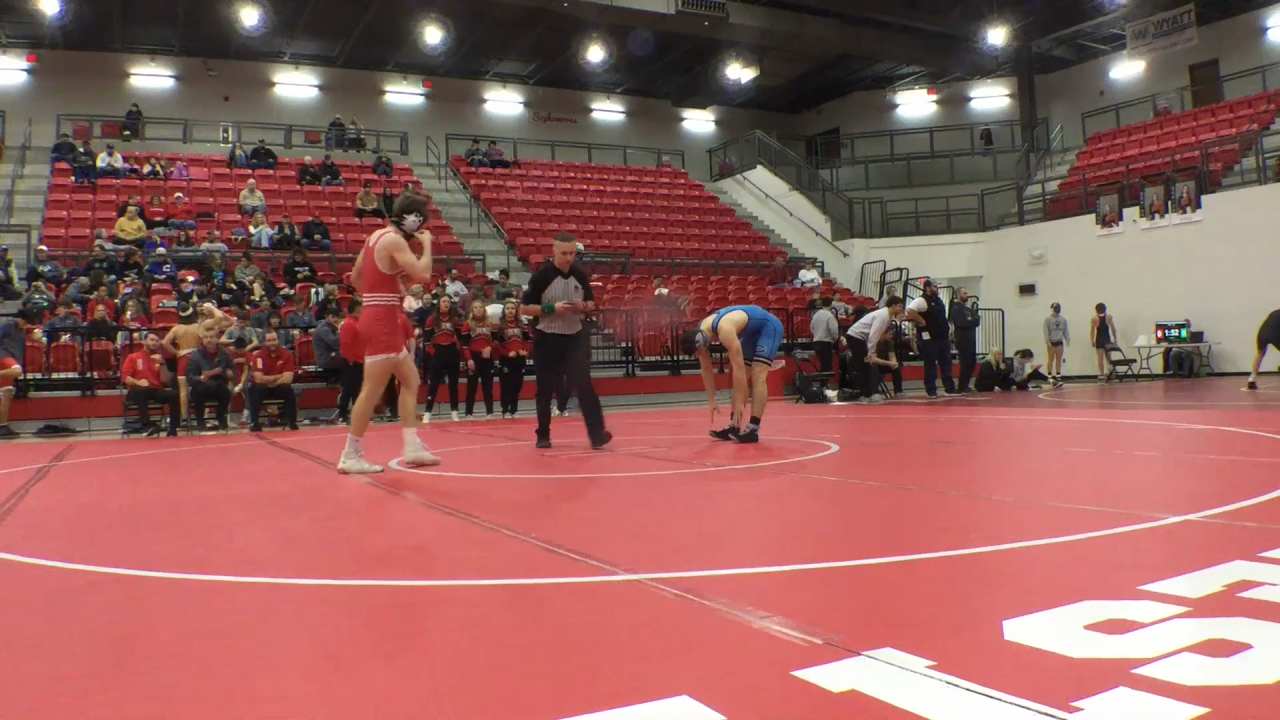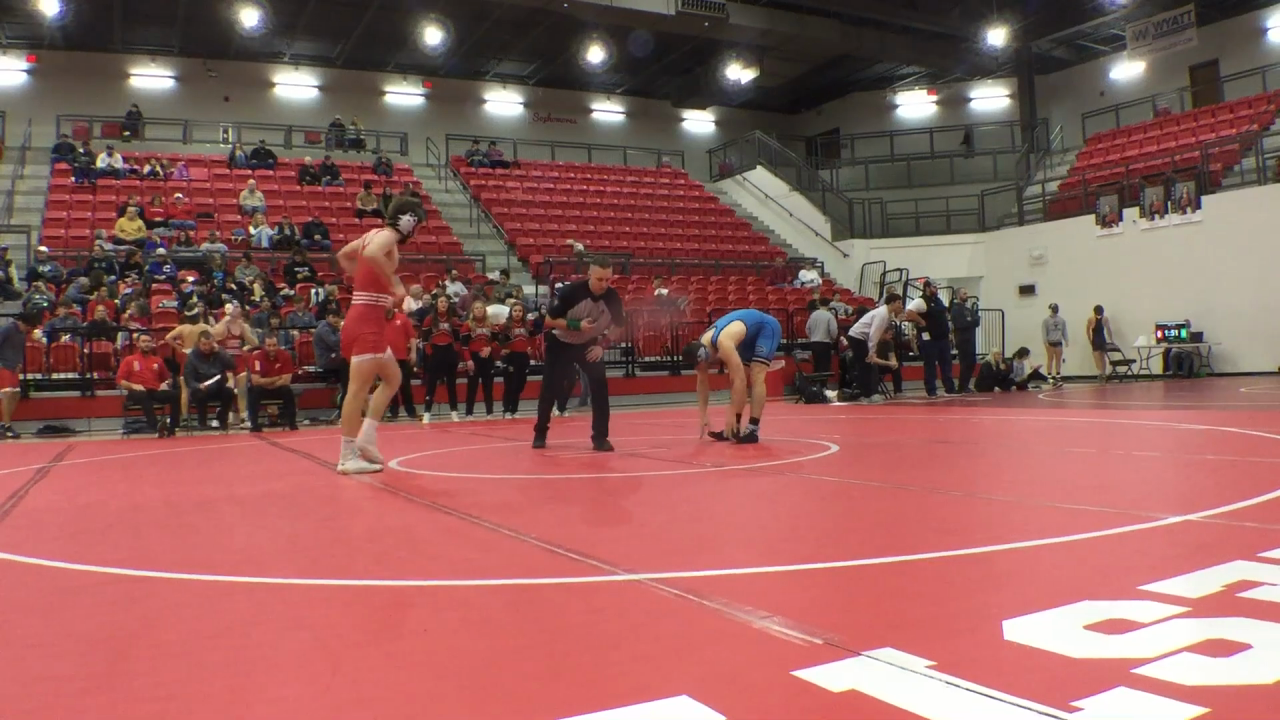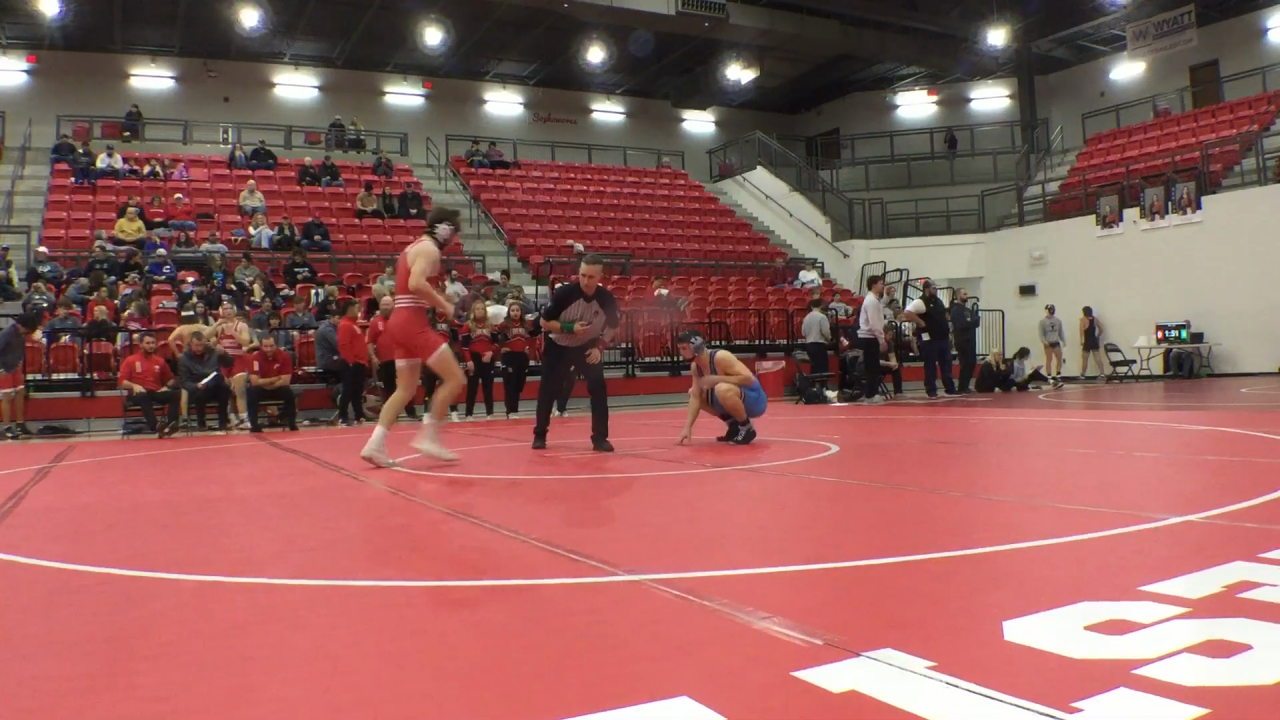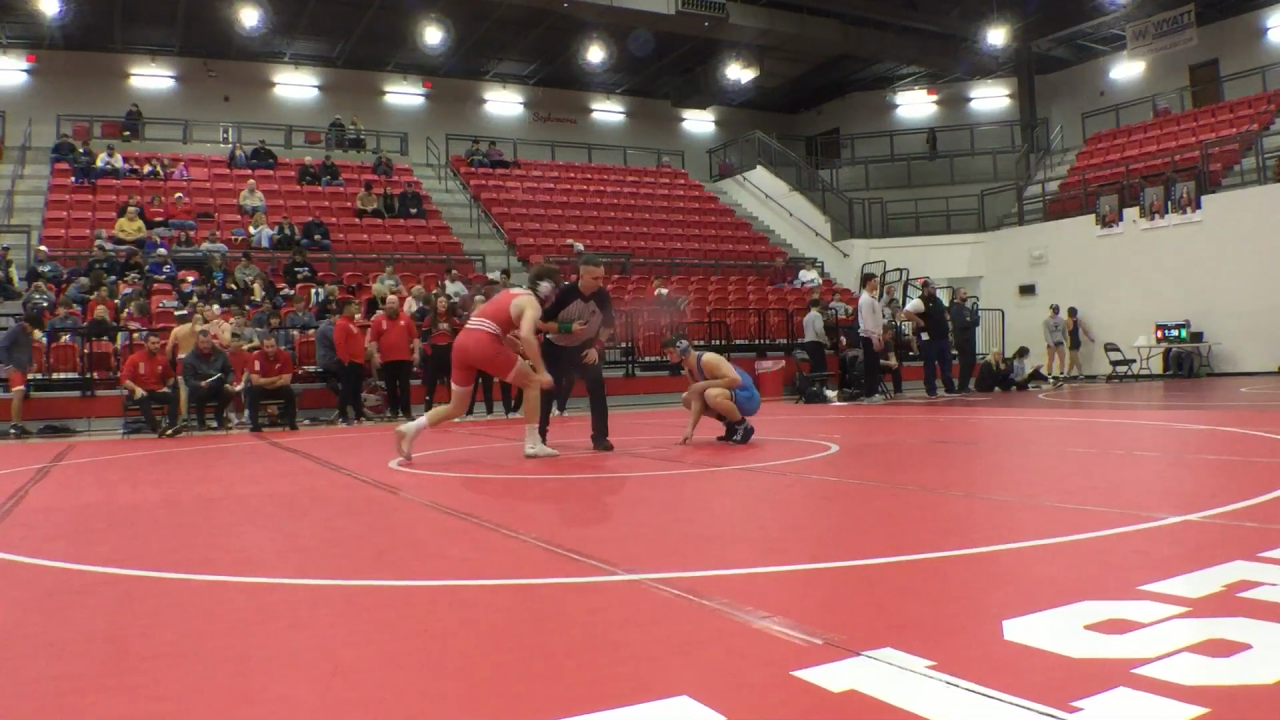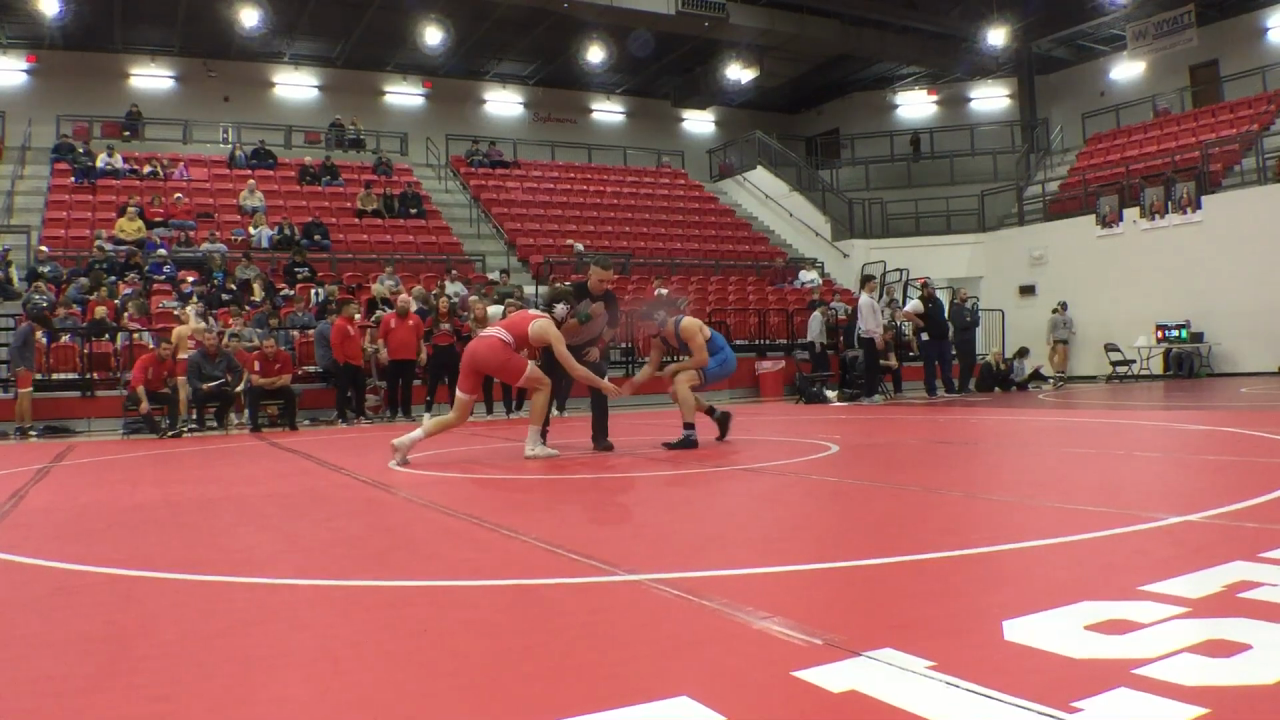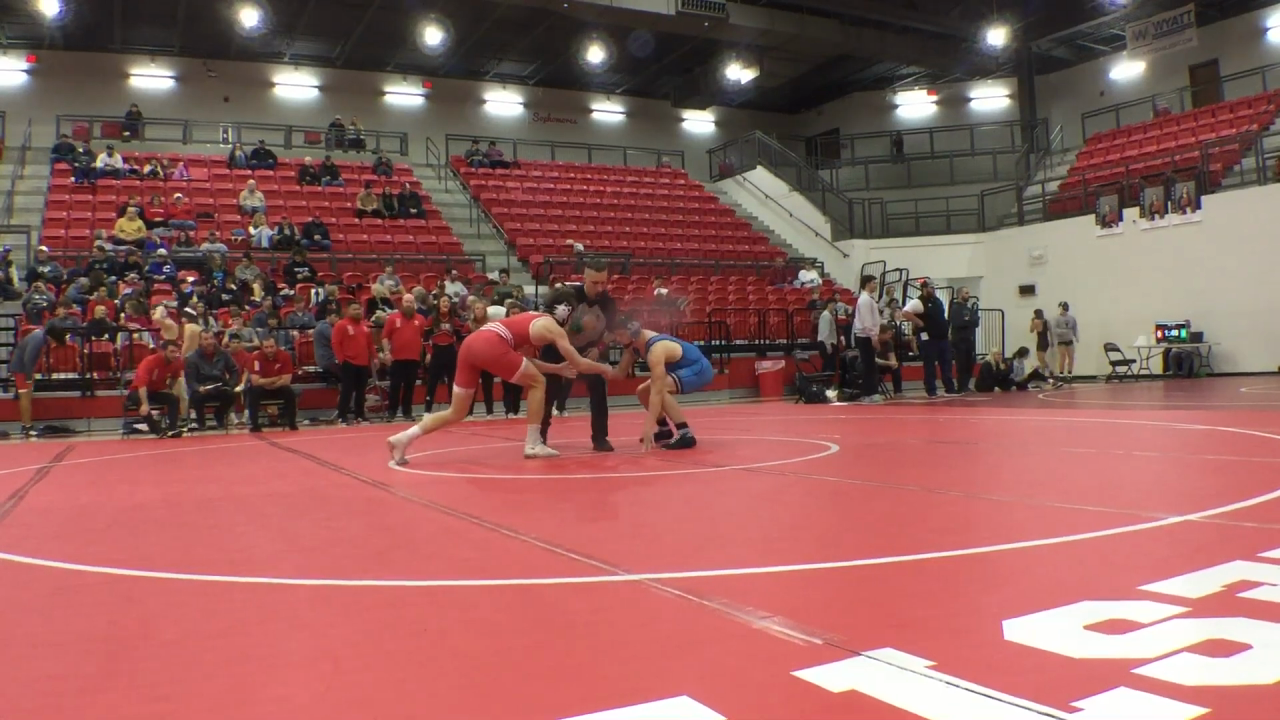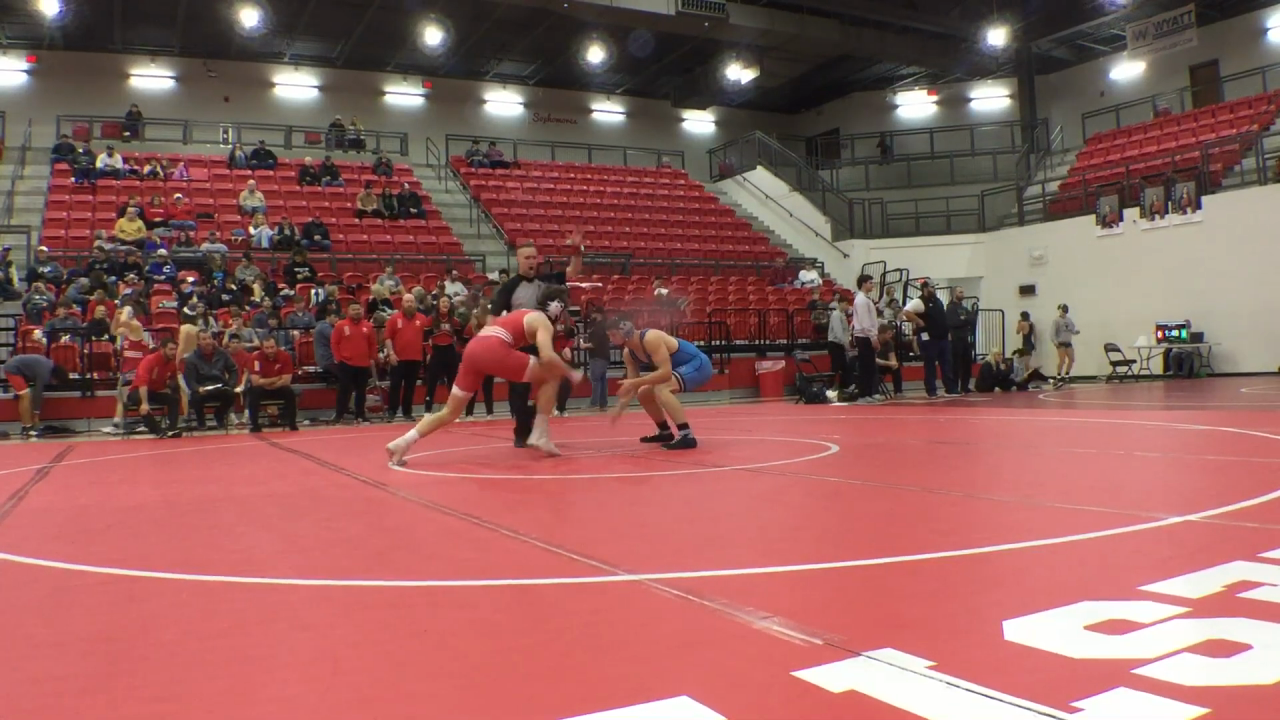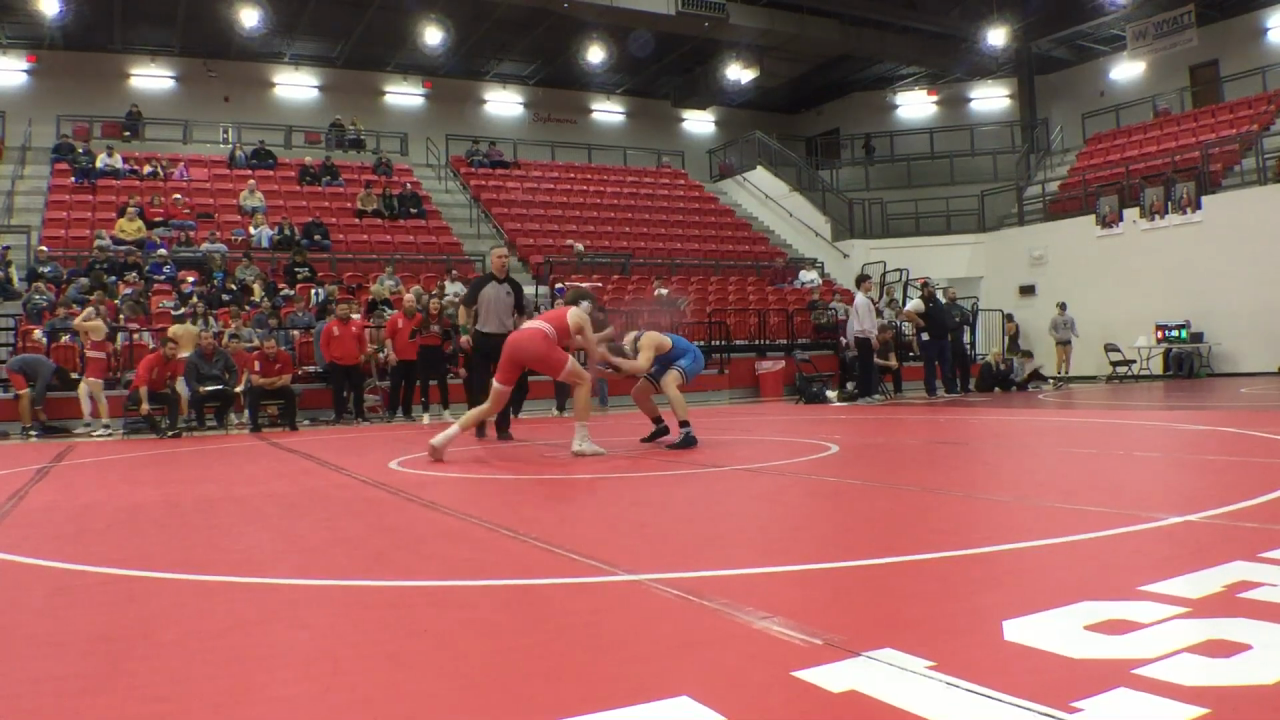
dt=0.5s
person 1, frame 1
left shoulder: (376, 237)
right shoulder: (394, 240)
left elbow: (355, 277)
right elbow: (422, 275)
right wrist: (427, 245)
left hip: (376, 318)
right hip: (381, 321)
left knee: (411, 382)
right knee: (372, 390)
left ankle: (413, 447)
right ankle: (350, 456)
person 1, frame 2
left shoulder: (374, 235)
right shoulder: (387, 237)
left elbow: (342, 255)
right elbow: (371, 254)
right wrist: (393, 285)
left hip: (364, 319)
right hip: (367, 321)
left knee: (392, 378)
right knee: (358, 390)
left ankle: (365, 439)
right ankle: (348, 457)
person 1, frame 3
left shoulder: (415, 247)
right shoulder: (430, 249)
right elbow: (416, 283)
left wrist: (434, 300)
right wrist: (443, 303)
left hip: (400, 321)
right hip: (413, 322)
left knee: (406, 390)
right knee: (455, 378)
left ankle: (376, 446)
right ankle: (428, 438)
person 1, frame 4
left shoulder: (511, 293)
right shoulder: (533, 304)
right elbow: (526, 336)
left wrist: (507, 337)
right wrist: (543, 372)
left hip: (462, 341)
right hip: (483, 344)
left knee: (456, 408)
right knee: (532, 381)
left ankle: (411, 428)
right ankle: (533, 443)
person 1, frame 5
left shoulder: (527, 313)
right shoulder: (551, 330)
right elbow: (575, 370)
right wrist: (603, 384)
left hip: (473, 348)
right hip: (494, 351)
left knee: (457, 417)
right knee: (542, 385)
left ankle: (407, 440)
right ankle: (533, 445)
person 1, frame 6
left shoulder: (533, 318)
right shoulder: (553, 327)
left elbow: (522, 359)
right elbow: (579, 363)
left wrist: (556, 368)
right wrist: (604, 369)
left hip: (471, 344)
right hip: (490, 346)
left knee: (455, 413)
right knee: (537, 383)
left ankle: (402, 439)
right ankle: (534, 444)
person 1, frame 7
left shoulder: (523, 314)
right shoulder: (544, 323)
right elbow: (548, 357)
right wrist: (571, 373)
left hip: (474, 348)
right hip: (493, 351)
left knee: (450, 413)
right knee: (552, 376)
left ankle: (401, 444)
right ankle: (540, 436)
person 1, frame 8
left shoulder: (558, 313)
right shoulder: (582, 317)
left elbow: (571, 342)
right elbow: (595, 356)
left wrist: (594, 340)
left hip: (514, 341)
right hip: (536, 344)
left knee: (493, 406)
right knee: (584, 380)
left ankle: (442, 439)
right ankle: (581, 441)
person 2, frame 1
left shoulder: (580, 275)
right shoulder: (541, 276)
left elbow: (591, 304)
right elbow: (525, 308)
left wrist: (582, 306)
right wrist: (552, 308)
left hip: (575, 336)
right hip: (547, 338)
left knee: (584, 384)
right knee: (545, 388)
left ankle: (597, 431)
right ankle: (543, 434)
person 2, frame 2
left shoulder: (612, 297)
right shoulder: (571, 291)
left elbow: (619, 325)
right elbow: (549, 320)
left wrist: (602, 345)
right wrist: (577, 325)
left hip: (589, 345)
right hip: (560, 343)
left knee: (599, 385)
right knee: (550, 388)
left ankle: (600, 437)
right ankle: (540, 433)
person 2, frame 3
left shoulder: (606, 298)
right shoulder: (564, 293)
left elbow: (613, 326)
right elbow: (544, 322)
left wrist: (599, 347)
right wrist: (570, 328)
left hip: (587, 347)
right hip: (558, 347)
left knee: (598, 387)
right knee: (549, 390)
left ankle: (600, 438)
right ankle: (540, 435)
person 2, frame 4
left shoulder: (603, 296)
right shoulder: (562, 294)
left elbow: (608, 326)
right elbow: (541, 323)
left wrist: (596, 347)
right wrist: (568, 329)
left hip: (585, 347)
right hip: (556, 347)
left knee: (597, 386)
right knee: (547, 390)
left ankle: (600, 437)
right ankle: (539, 434)
person 2, frame 5
left shoulder: (610, 298)
right shoulder: (572, 292)
left elbow: (613, 326)
right elbow: (558, 325)
left wrist: (599, 346)
right wrist: (586, 316)
left hip: (588, 347)
right knee: (549, 389)
left ankle: (600, 437)
right ankle: (540, 435)
person 2, frame 6
left shoulder: (607, 302)
left elbow: (612, 329)
left wrist: (599, 348)
right wrist: (580, 326)
left hip: (588, 350)
right hip: (558, 349)
left knee: (598, 387)
right knee: (549, 390)
left ankle: (600, 438)
right ankle: (539, 434)
person 2, frame 7
left shoulder: (546, 281)
right shoulder: (509, 287)
left elbow: (573, 273)
right elbow: (493, 316)
left wrist: (576, 249)
right knee: (519, 390)
left ankle: (529, 427)
right ankle: (522, 433)
person 2, frame 8
left shoulder: (514, 286)
right shoulder: (480, 283)
left elbow: (521, 314)
right elbow: (464, 307)
right wrist: (464, 332)
left hip: (505, 339)
right hip: (481, 339)
right knee: (479, 384)
left ankle: (503, 428)
right ankle: (480, 423)
